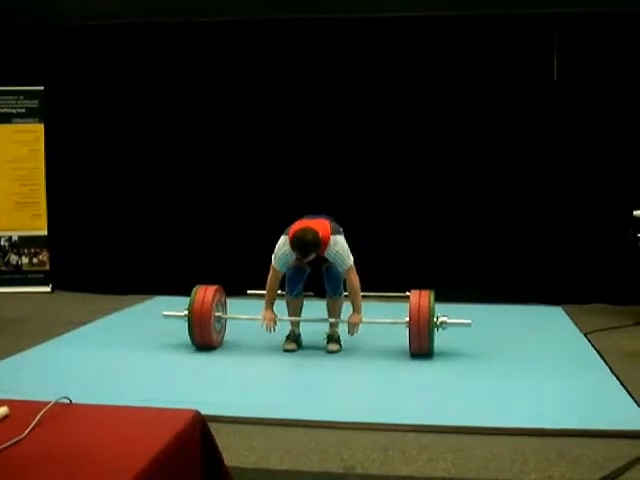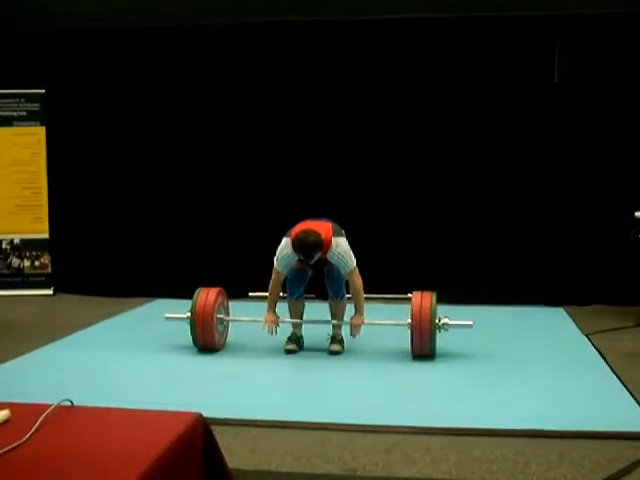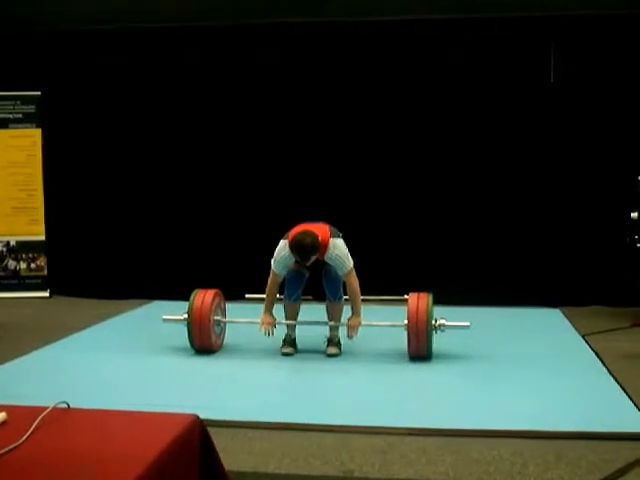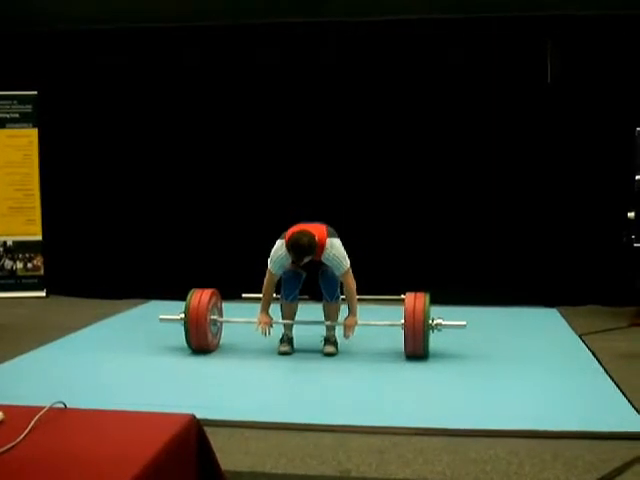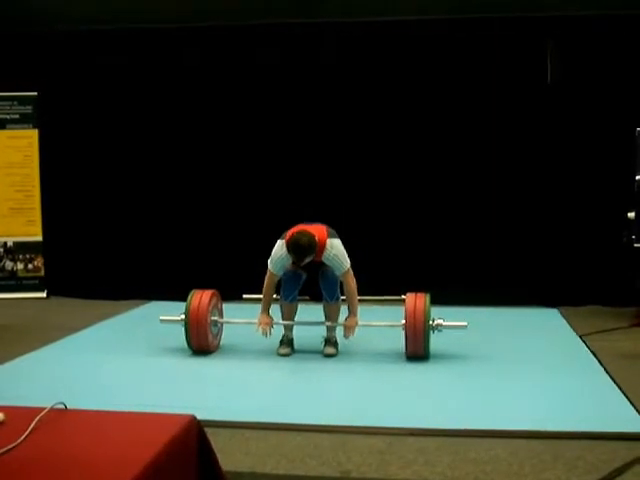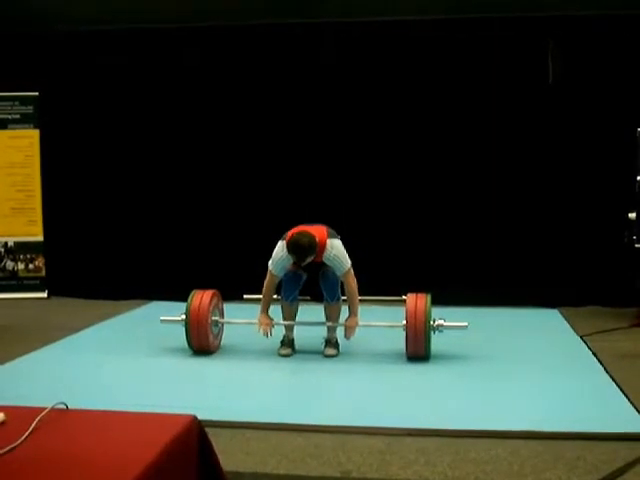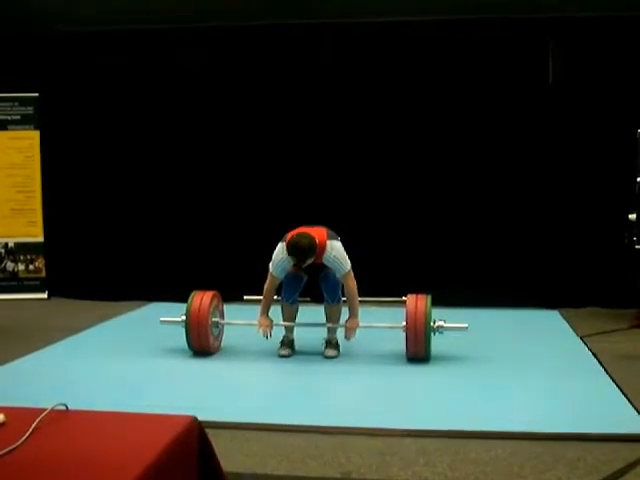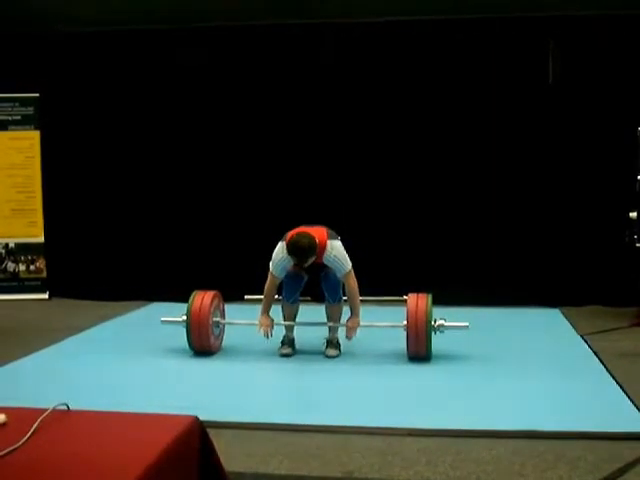
dt=0.2s
person 1, frame 1
left shoulder: (336, 244)
right shoulder: (284, 245)
left elbow: (351, 277)
right elbow: (274, 276)
left wrist: (357, 312)
right wrist: (268, 309)
left hip: (330, 251)
right hip: (298, 249)
left knee: (334, 283)
right knee: (293, 281)
left ankle: (333, 332)
right ankle: (294, 332)
person 1, frame 2
left shoulder: (338, 245)
right shoulder: (286, 247)
left elbow: (354, 278)
right elbow: (276, 278)
left wrist: (359, 314)
right wrist: (270, 311)
left hip: (332, 254)
right hip: (300, 255)
left knee: (336, 285)
right knee: (294, 284)
left ankle: (337, 334)
right ankle: (296, 334)
person 1, frame 3
left shoulder: (336, 247)
right shoulder: (283, 249)
left elbow: (351, 280)
right elbow: (274, 281)
left wrist: (356, 315)
right wrist: (267, 313)
left hip: (329, 260)
left knee: (334, 286)
right knee: (292, 286)
left ankle: (334, 336)
right ankle: (290, 335)
person 1, frame 4
left shoulder: (333, 247)
right shoulder: (280, 249)
left elbow: (348, 280)
right elbow: (270, 280)
left wrist: (352, 314)
right wrist: (264, 312)
left hip: (325, 260)
left knee: (331, 287)
right knee: (289, 286)
left ankle: (330, 336)
right ankle: (287, 335)
person 1, frame 5
left shoulder: (333, 247)
right shoulder: (281, 249)
left elbow: (349, 280)
right elbow: (270, 280)
left wrist: (353, 315)
right wrist: (264, 313)
left hip: (326, 262)
left knee: (331, 287)
right knee: (288, 286)
left ankle: (331, 337)
right ankle: (287, 336)
person 1, frame 6
left shoulder: (333, 248)
right shoulder: (281, 250)
left elbow: (349, 280)
right elbow: (270, 281)
left wrist: (353, 315)
right wrist: (263, 313)
left hip: (326, 263)
left knee: (332, 287)
right knee: (288, 287)
left ankle: (331, 338)
right ankle: (288, 337)
person 1, frame 7
left shoulder: (333, 250)
right shoulder: (281, 252)
left elbow: (349, 282)
right elbow: (271, 283)
left wrist: (353, 316)
right wrist: (264, 315)
left hip: (327, 265)
left knee: (332, 290)
right knee: (289, 288)
left ankle: (332, 339)
right ankle: (288, 338)
person 1, frame 8
left shoulder: (334, 249)
right shoulder: (281, 252)
left elbow: (350, 281)
right elbow: (272, 283)
left wrist: (355, 316)
right wrist: (264, 314)
left hip: (327, 264)
left knee: (333, 289)
right knee: (289, 288)
left ankle: (333, 338)
right ankle: (288, 337)
